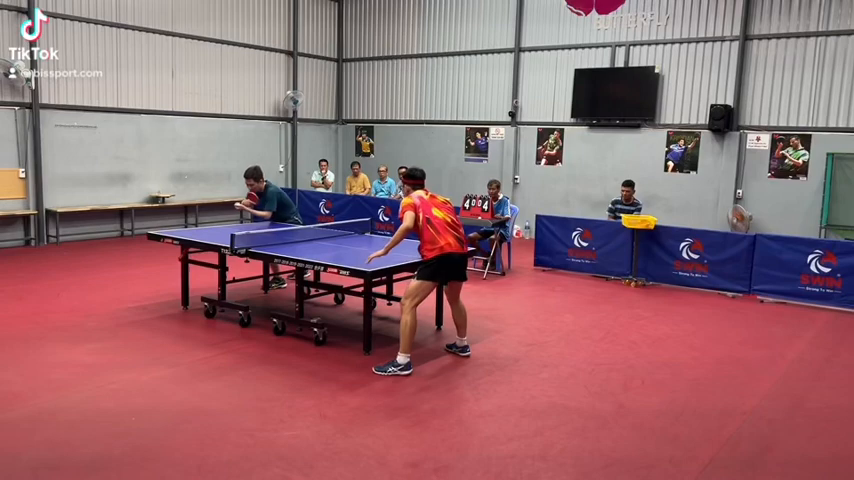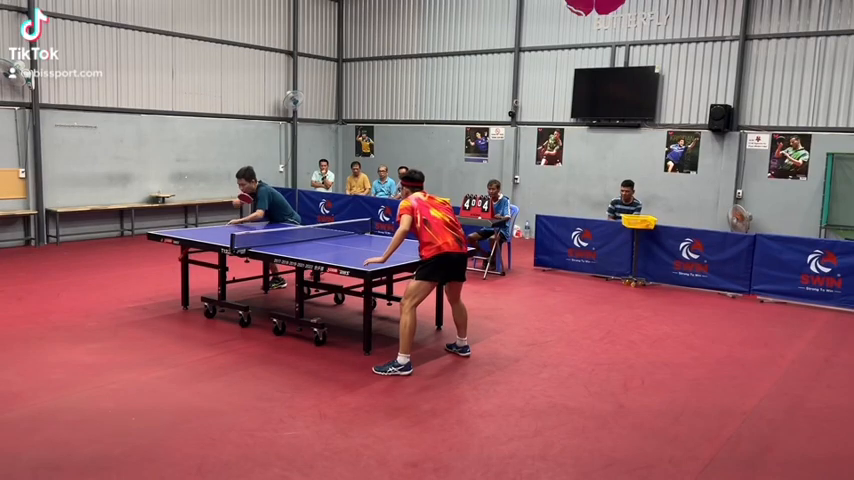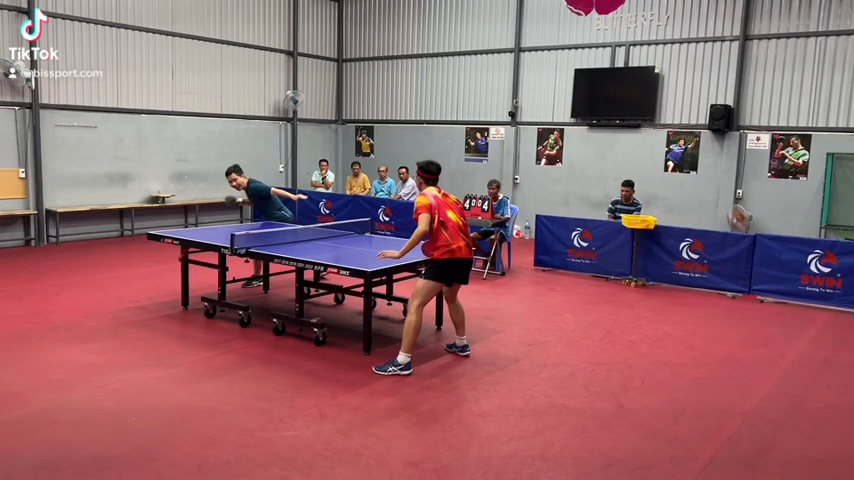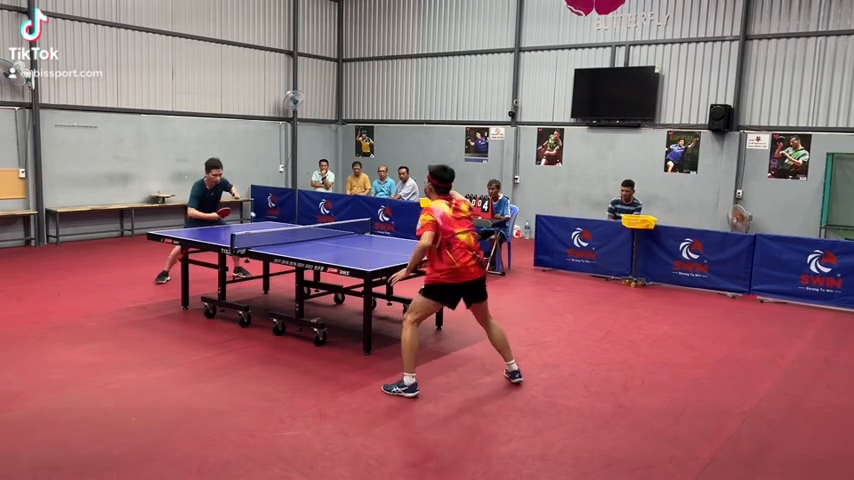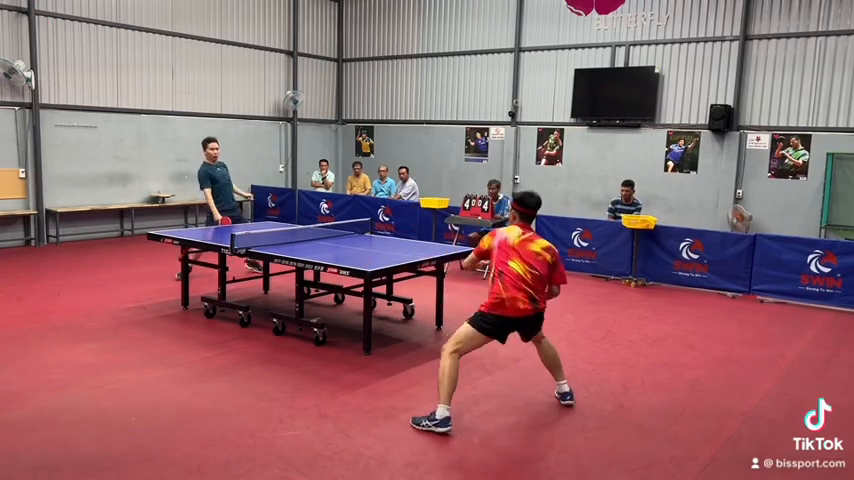
dt=1s
person 1, frame 1
left shoulder: (410, 200)
right shoulder: (442, 200)
left elbow: (408, 226)
left wrist: (385, 250)
left hip: (438, 256)
right hip: (460, 252)
left knee: (408, 304)
right knee: (454, 298)
left ankle: (403, 361)
right ankle: (462, 344)
person 1, frame 2
left shoulder: (408, 203)
right shoulder: (441, 201)
left elbow: (404, 229)
left wrist: (384, 257)
left hip: (438, 255)
right hip: (460, 252)
left knee: (407, 304)
right knee: (454, 299)
left ankle: (403, 362)
right ankle: (462, 344)
person 1, frame 3
left shoulder: (424, 198)
right shoulder: (451, 198)
left elbow: (423, 229)
left wrist: (399, 253)
left hip: (446, 257)
right hip: (465, 255)
left knee: (415, 305)
right knee: (451, 298)
left ankle: (403, 361)
right ankle: (461, 344)
person 1, frame 4
left shoulder: (431, 212)
right shoulder: (463, 205)
left elbow: (425, 244)
left wrist: (407, 270)
right wrist: (448, 188)
left hip: (447, 278)
right hip: (476, 274)
left knee: (410, 320)
right knee: (487, 321)
left ankle: (408, 382)
right ankle: (513, 369)
person 1, frame 5
left shoulder: (497, 235)
right shoulder: (549, 248)
left elbow: (467, 265)
right elbow: (555, 291)
left wrist: (486, 260)
left hip: (498, 309)
right hip: (531, 311)
left knee: (451, 350)
right knee: (539, 339)
left ankle: (441, 416)
right ankle: (564, 390)
person 2, frame 1
left shoulder: (272, 191)
right shoulder: (256, 190)
left elbow: (267, 215)
right elbow: (244, 204)
left wrist: (246, 209)
right wrist: (247, 203)
left hip: (291, 222)
right hip: (279, 222)
left ankle: (278, 279)
person 2, frame 2
left shoulder: (263, 191)
right shoulder: (252, 190)
left elbow: (259, 214)
right elbow: (236, 203)
left wrist: (239, 221)
right wrist: (239, 201)
left hip: (290, 223)
right hip: (280, 222)
left ankle: (277, 279)
person 2, frame 3
left shoulder: (254, 186)
right shoulder: (249, 188)
left elbow: (274, 191)
left wrist: (294, 196)
right wrist: (242, 202)
left hip: (282, 218)
left ankle: (257, 277)
person 2, frame 4
left shoulder: (221, 182)
right shoulder: (197, 188)
left elbow: (231, 187)
right elbow: (191, 212)
left wrist: (235, 193)
right wrist: (209, 216)
left hip: (214, 217)
right hip: (195, 219)
right knee: (181, 247)
left ankle: (237, 268)
right ankle: (165, 272)
person 2, frame 5
left shoulder: (222, 166)
right shoulder: (203, 171)
right elbow: (207, 194)
left wrist: (243, 194)
right wrist: (215, 213)
left hip: (233, 208)
right hip: (217, 212)
left ankle: (252, 262)
